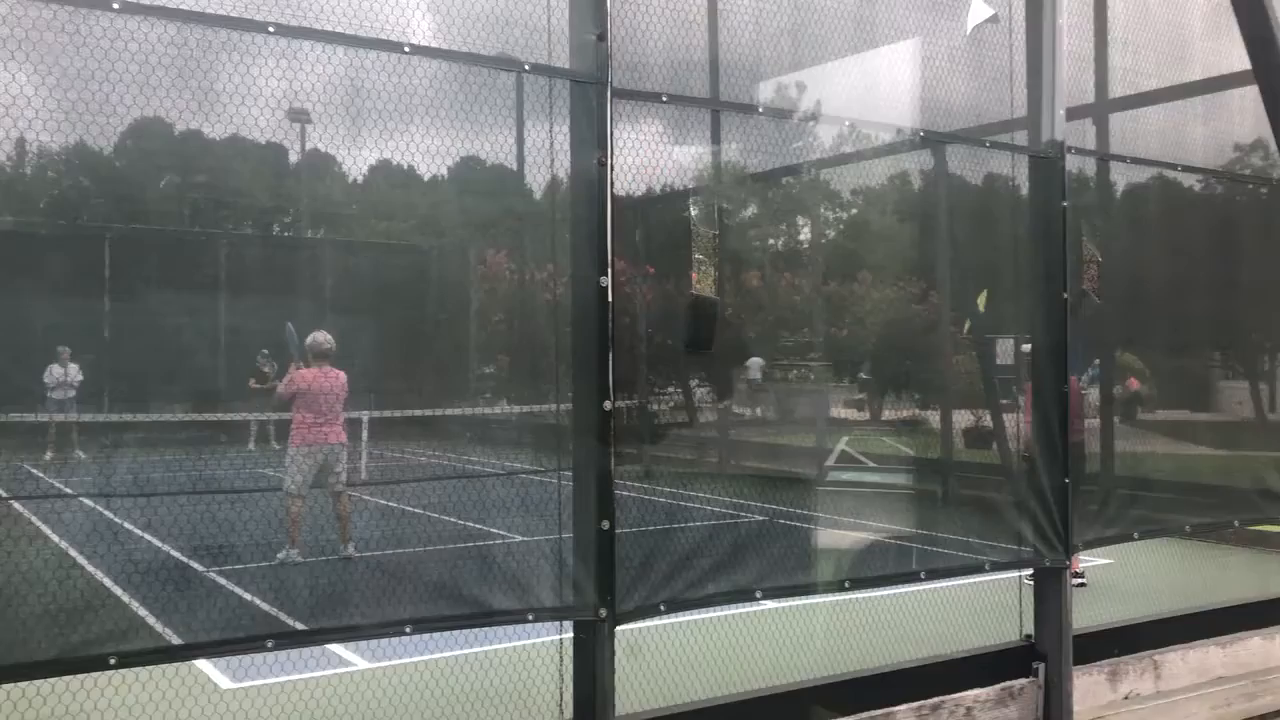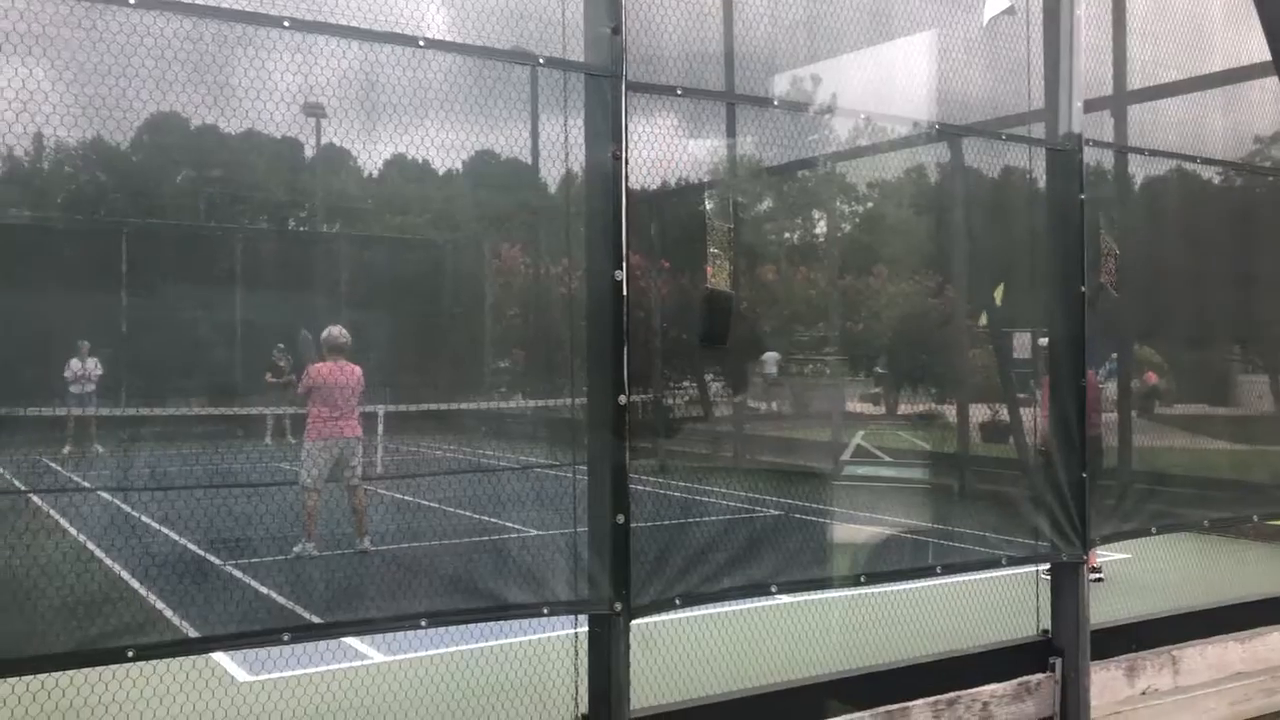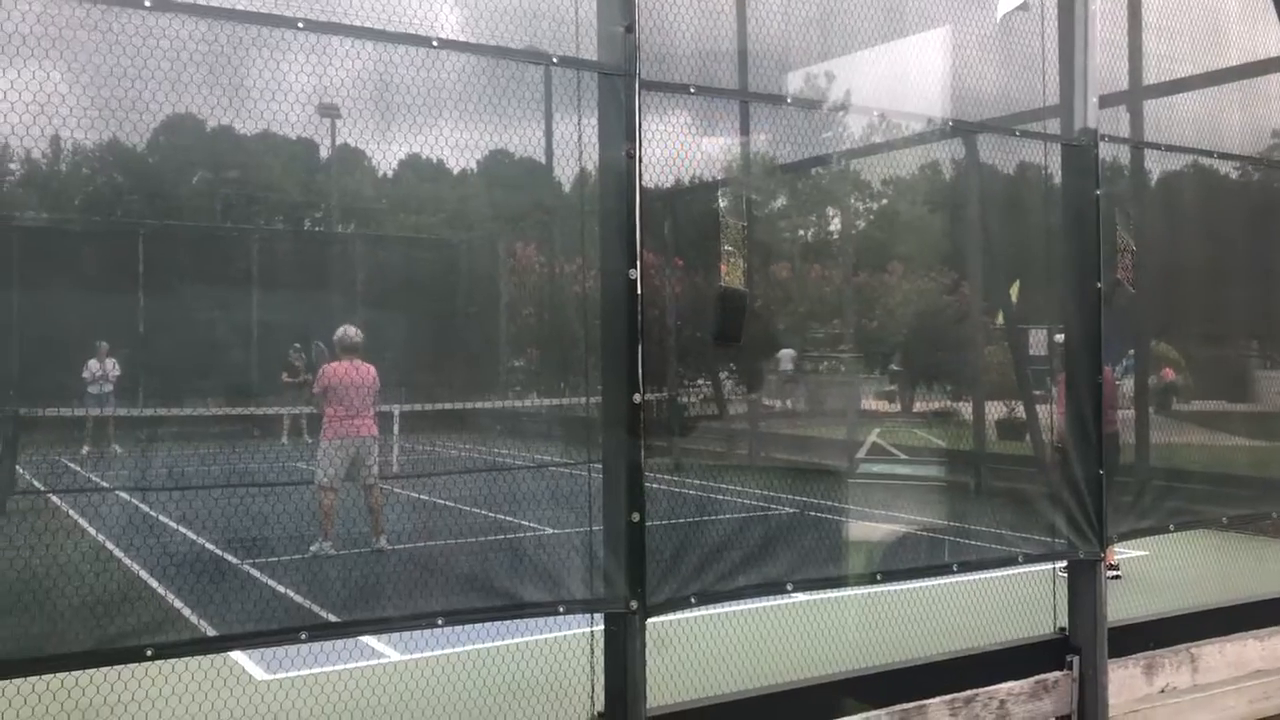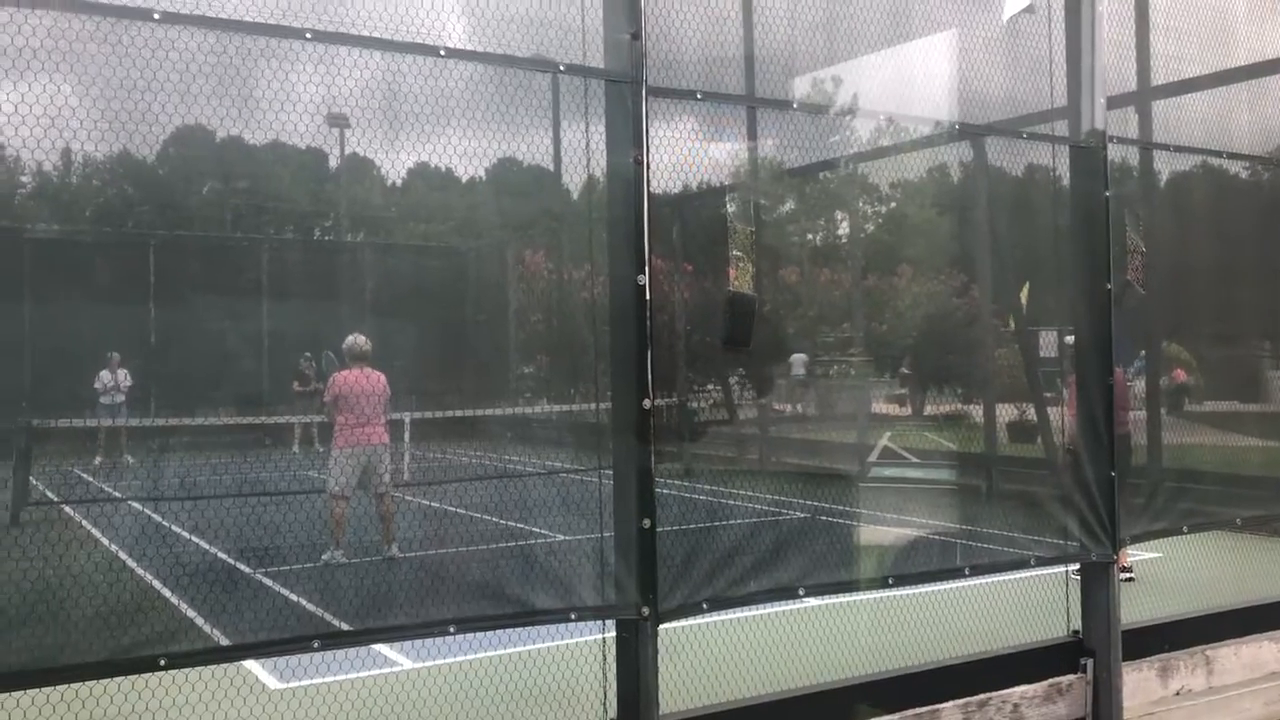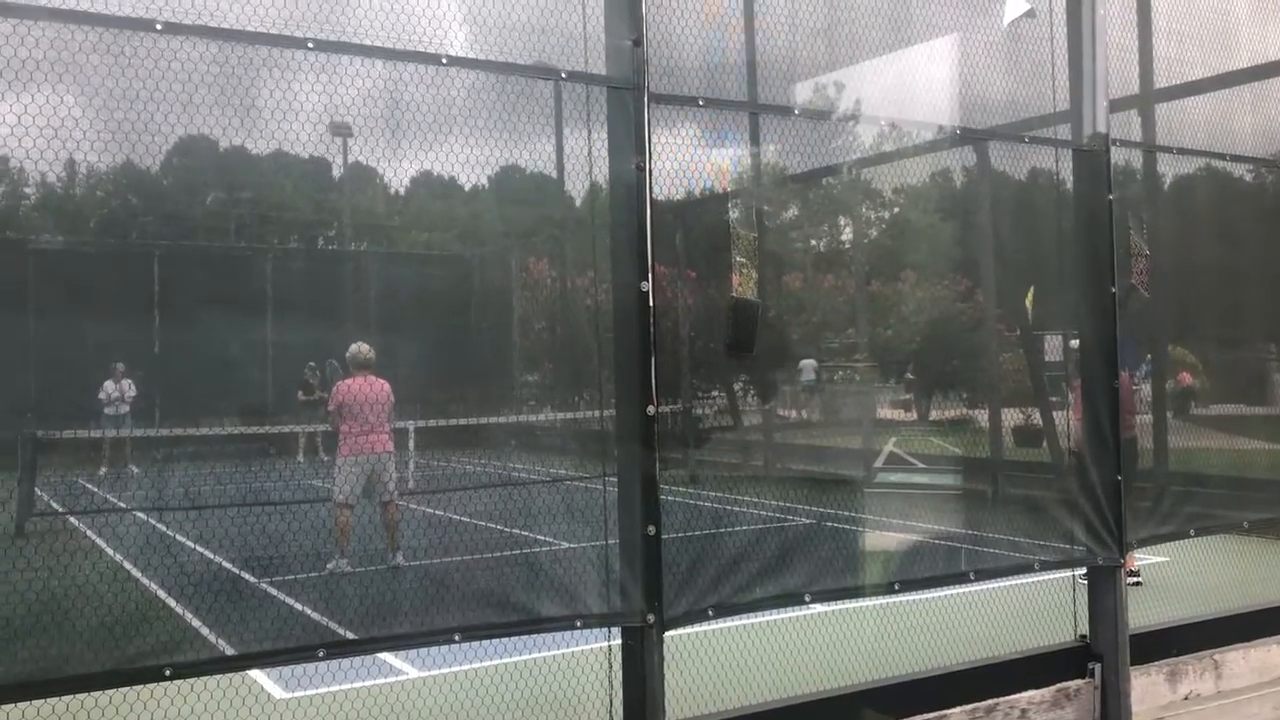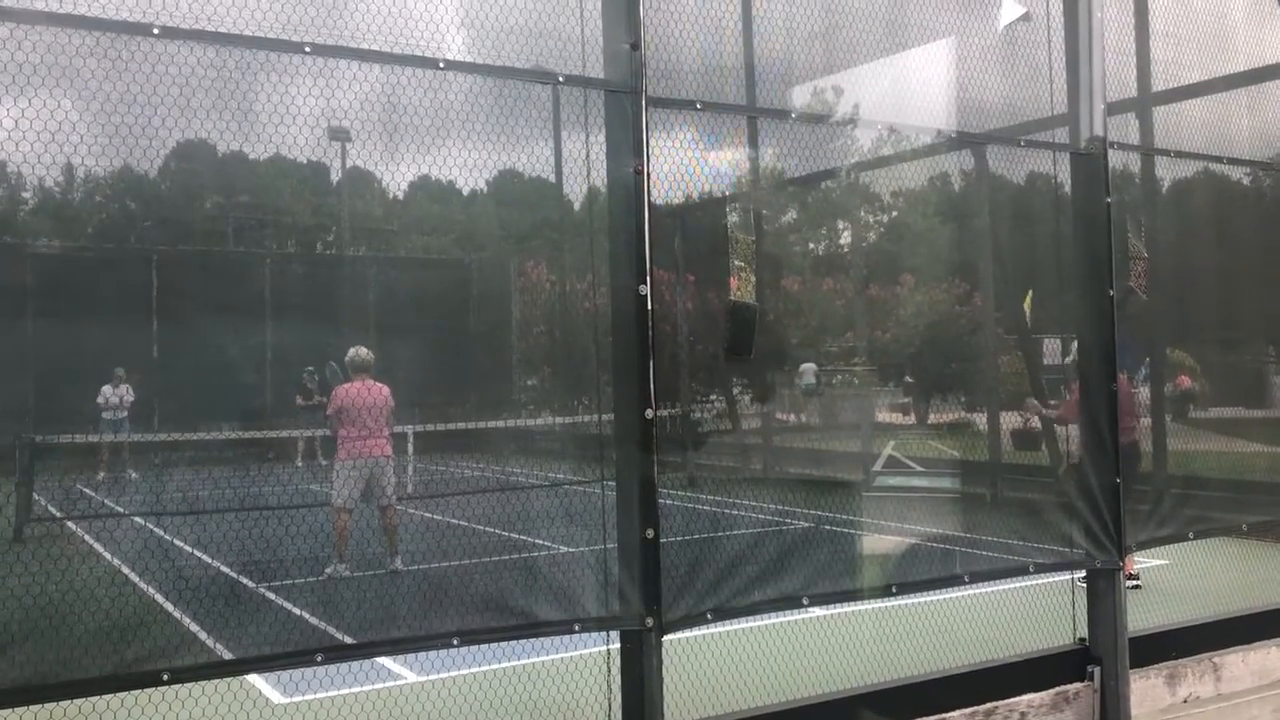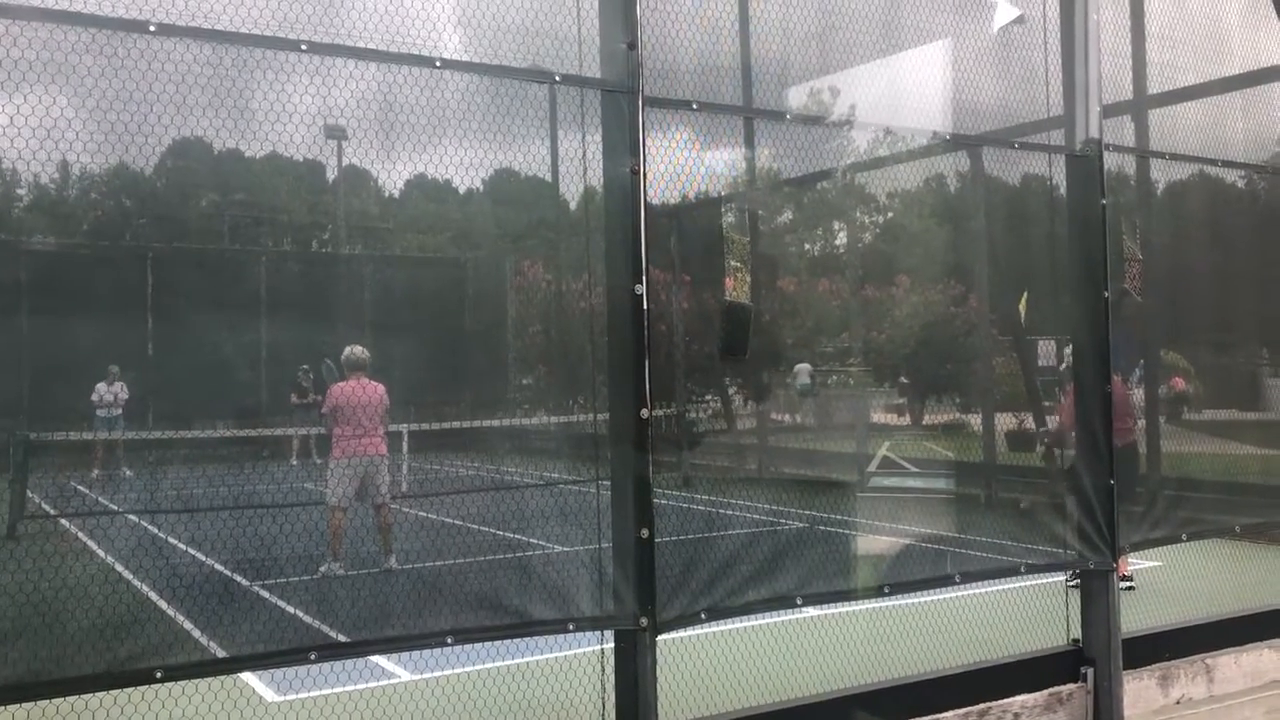
dt=0.3s
person 1, frame 1
right shoulder: (1073, 382)
left elbow: (1032, 425)
right elbow: (1079, 419)
left wrist: (1027, 451)
right hip: (1072, 450)
right ankle: (1074, 568)
person 1, frame 2
right shoulder: (1090, 376)
left elbow: (1049, 420)
right elbow: (1096, 412)
left wrist: (1044, 446)
right hip: (1090, 444)
right ankle: (1092, 563)
person 1, frame 3
left shoulder: (1069, 377)
right shoulder: (1107, 373)
left elbow: (1065, 416)
right elbow: (1113, 408)
left wrist: (1060, 443)
right hip: (1108, 441)
right ankle: (1109, 561)
person 1, frame 4
right shoulder: (1118, 374)
left elbow: (1077, 417)
right elbow: (1124, 408)
left wrist: (1071, 445)
right hip: (1119, 442)
right ankle: (1123, 563)
person 1, frame 5
right shoulder: (1124, 377)
left elbow: (1084, 422)
right elbow: (1130, 413)
left wrist: (1075, 448)
right hip: (1126, 446)
right ankle: (1130, 567)
person 1, frame 6
right shoulder: (1123, 380)
left elbow: (1066, 417)
right elbow: (1133, 416)
left wrist: (1040, 411)
right hip: (1129, 448)
right ankle: (1129, 570)
person 1, frame 7
left shoulder: (1077, 387)
right shoulder: (1117, 381)
left elbow: (1065, 427)
right elbow: (1131, 418)
left wrist: (1048, 444)
right hip: (1127, 451)
right ankle: (1123, 572)
person 2, frame 1
left shoulder: (299, 376)
right shoulder: (341, 378)
left elbow: (280, 395)
left hip: (304, 442)
right hip: (335, 441)
left knee: (295, 494)
right knee: (340, 493)
left ankle: (293, 549)
right ankle: (347, 545)
person 2, frame 2
left shoulder: (314, 371)
right shoulder: (357, 372)
left elbow: (301, 396)
left hip: (320, 437)
right hip: (351, 435)
left knee: (311, 488)
right knee: (356, 487)
left ankle: (309, 542)
right ankle: (363, 538)
person 2, frame 3
left shoulder: (328, 371)
right shoulder: (371, 371)
left elbow: (321, 404)
left hip: (336, 435)
right hip: (367, 434)
left knee: (327, 487)
right knee: (372, 486)
left ankle: (325, 542)
right ankle: (379, 537)
person 2, frame 4
left shoulder: (337, 380)
right shoulder: (381, 379)
left elbow: (331, 414)
left hip: (347, 444)
right hip: (378, 442)
left knee: (339, 496)
right knee: (384, 494)
left ankle: (337, 550)
right ankle: (390, 545)
person 2, frame 5
left shoulder: (341, 388)
right shoulder: (385, 387)
left elbow: (335, 424)
left hip: (352, 452)
right hip: (383, 450)
left knee: (343, 504)
right knee: (389, 502)
left ankle: (342, 559)
right ankle: (395, 554)
person 2, frame 6
left shoulder: (340, 393)
right shoulder: (385, 391)
left elbow: (335, 428)
left hip: (350, 456)
right hip: (382, 454)
left knee: (342, 509)
right knee: (388, 506)
left ankle: (341, 563)
right ankle: (395, 558)
person 2, frame 7
left shoulder: (335, 391)
right shoulder: (380, 390)
left elbow: (331, 427)
right elbow: (384, 424)
left hip: (345, 455)
right hip: (376, 453)
left knee: (337, 508)
right knee: (382, 505)
left ankle: (335, 562)
right ankle: (389, 557)
